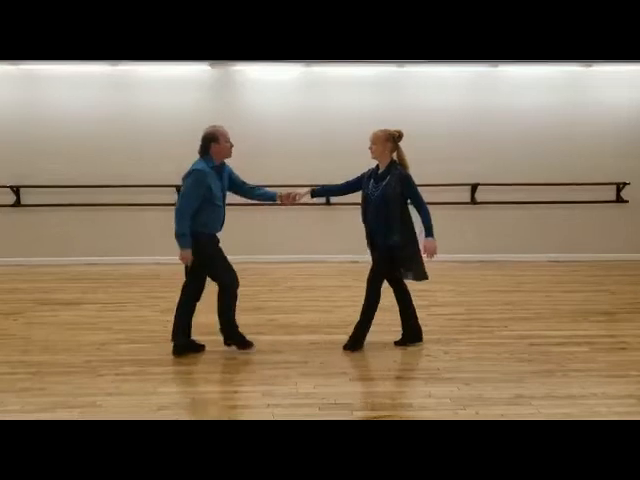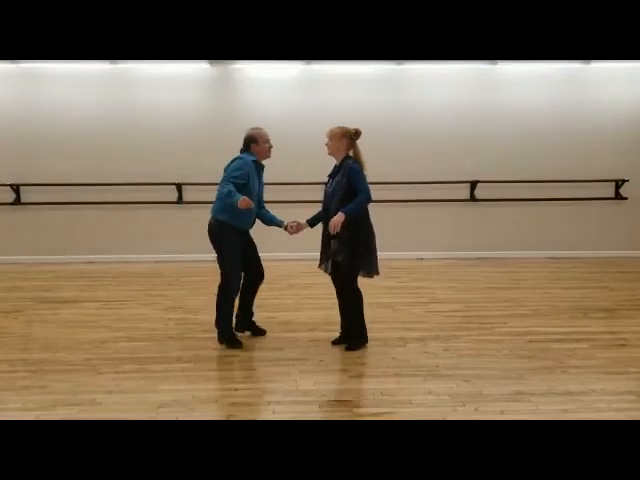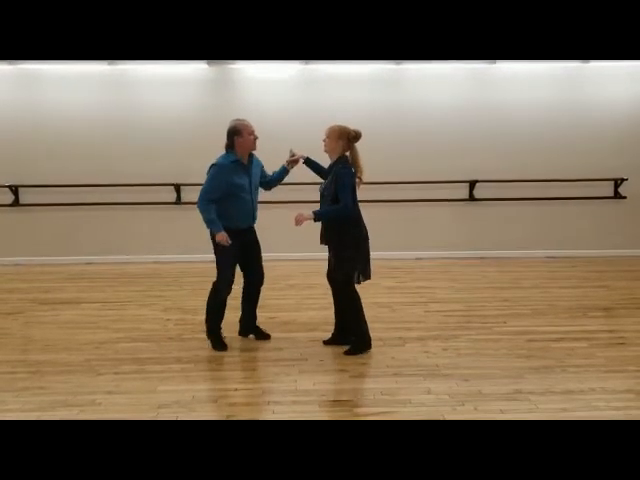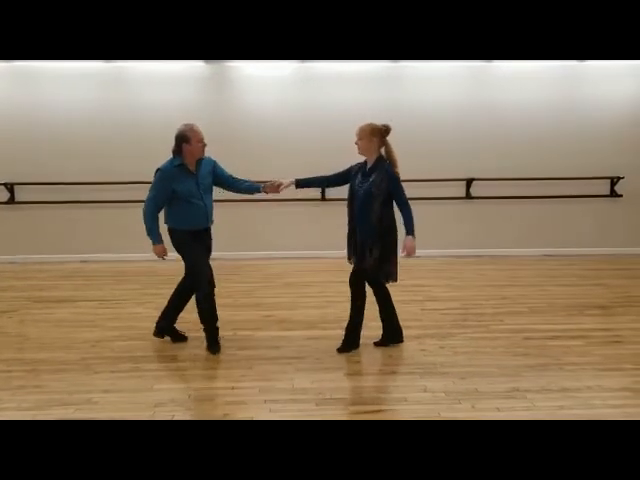
dt=1s
person 1, frame 1
left shoulder: (223, 170)
right shoulder: (199, 173)
left elbow: (246, 189)
right elbow: (183, 211)
left wrist: (277, 197)
right wrist: (185, 245)
left hip: (204, 237)
right hip: (197, 238)
left knee: (193, 288)
right knee: (229, 281)
left ankle: (181, 341)
right ankle: (230, 333)
person 1, frame 2
left shoulder: (258, 170)
right shoulder: (242, 164)
left elbow: (259, 209)
right elbow: (225, 186)
left wrist: (282, 224)
right wrist: (238, 199)
left hip: (240, 231)
right hip: (223, 229)
left knee: (256, 273)
right knee: (231, 280)
left ankle: (244, 321)
right ankle: (224, 332)
person 1, frame 3
left shoulder: (255, 162)
right shoulder: (222, 167)
left elbow: (267, 183)
right elbow: (204, 201)
left wrist: (286, 168)
right wrist: (216, 229)
left hip: (247, 231)
right hip: (226, 234)
left knee: (255, 278)
right knee: (225, 282)
left ankle: (248, 324)
right ankle: (213, 331)
person 1, frame 4
left shoulder: (208, 164)
right shoulder: (167, 173)
left elbow: (231, 183)
right elbow: (151, 209)
left wrist: (261, 188)
right wrist: (156, 240)
left hip: (204, 233)
right hip: (183, 234)
left knee: (192, 279)
right knee: (205, 279)
left ankle: (164, 324)
right ankle: (211, 331)
person 2, frame 1
left shoulder: (400, 176)
right shoulder: (370, 175)
left elbow: (421, 206)
right elbow: (342, 188)
left wrist: (429, 236)
right wrist: (309, 192)
left hip: (394, 242)
right hip: (379, 241)
left knee: (373, 283)
right knee: (396, 283)
left ankle: (358, 337)
right ankle: (412, 333)
person 2, frame 2
left shoulder: (352, 168)
right shoulder: (337, 170)
left elbow: (366, 197)
right elbow: (329, 207)
left wrist: (343, 214)
right wrist: (307, 224)
left hip: (355, 235)
right hip: (340, 236)
left knee: (349, 283)
right knee: (339, 280)
left ankle: (359, 335)
right ankle: (348, 332)
person 2, frame 3
left shoulder: (344, 170)
right shoulder: (336, 167)
left elbow: (346, 207)
left wrist: (313, 215)
right wrist: (305, 160)
left hip: (349, 237)
right hip: (340, 236)
left knee: (345, 285)
right knee: (336, 281)
left ankle: (362, 339)
right ankle: (343, 333)
person 2, frame 4
left shoulder: (387, 172)
right shoulder: (357, 170)
left elbow: (403, 204)
right elbow: (328, 181)
left wrist: (410, 234)
right wrist: (295, 182)
left hip: (379, 239)
right hip: (363, 238)
left knee: (357, 282)
right knee: (375, 283)
left ankle: (352, 338)
right ankle: (393, 333)
